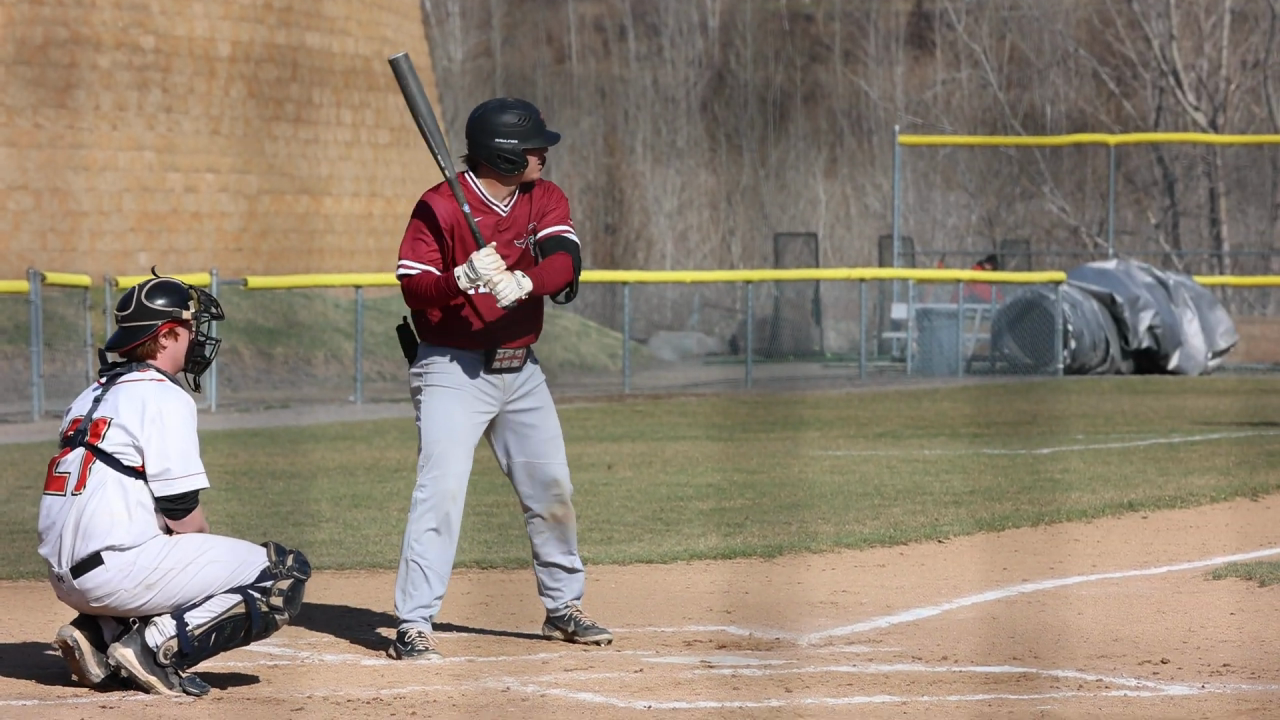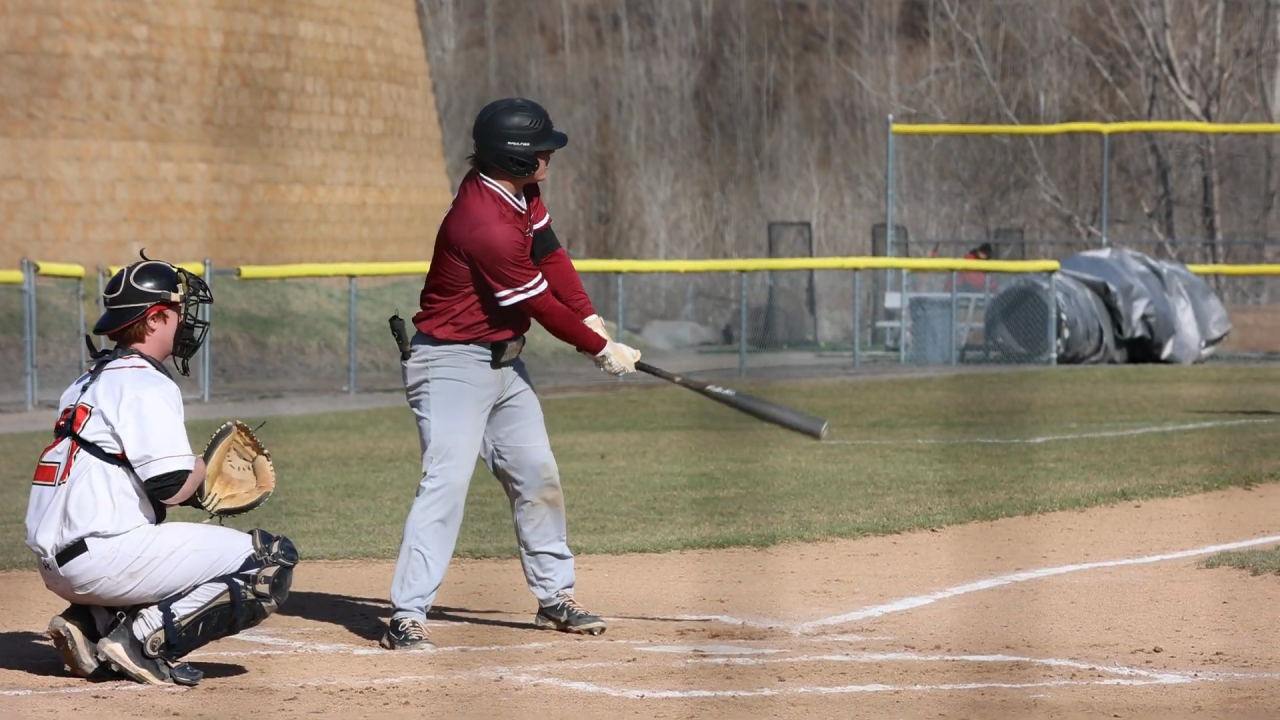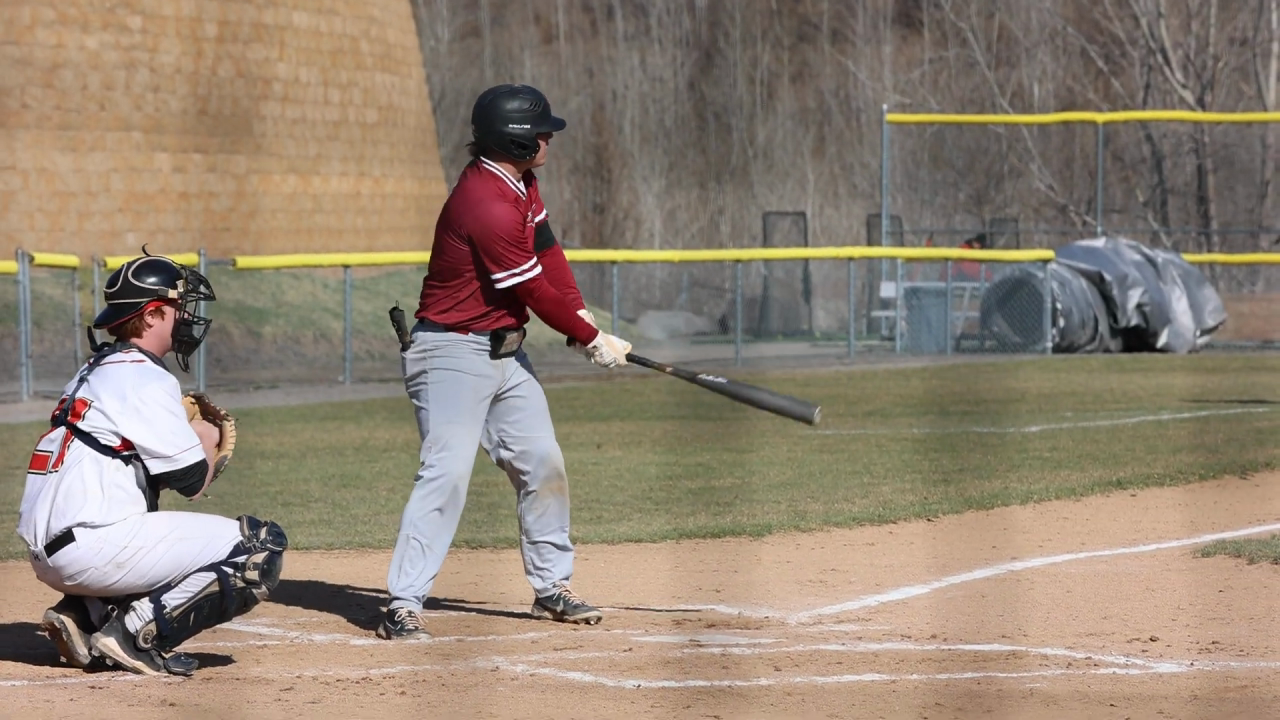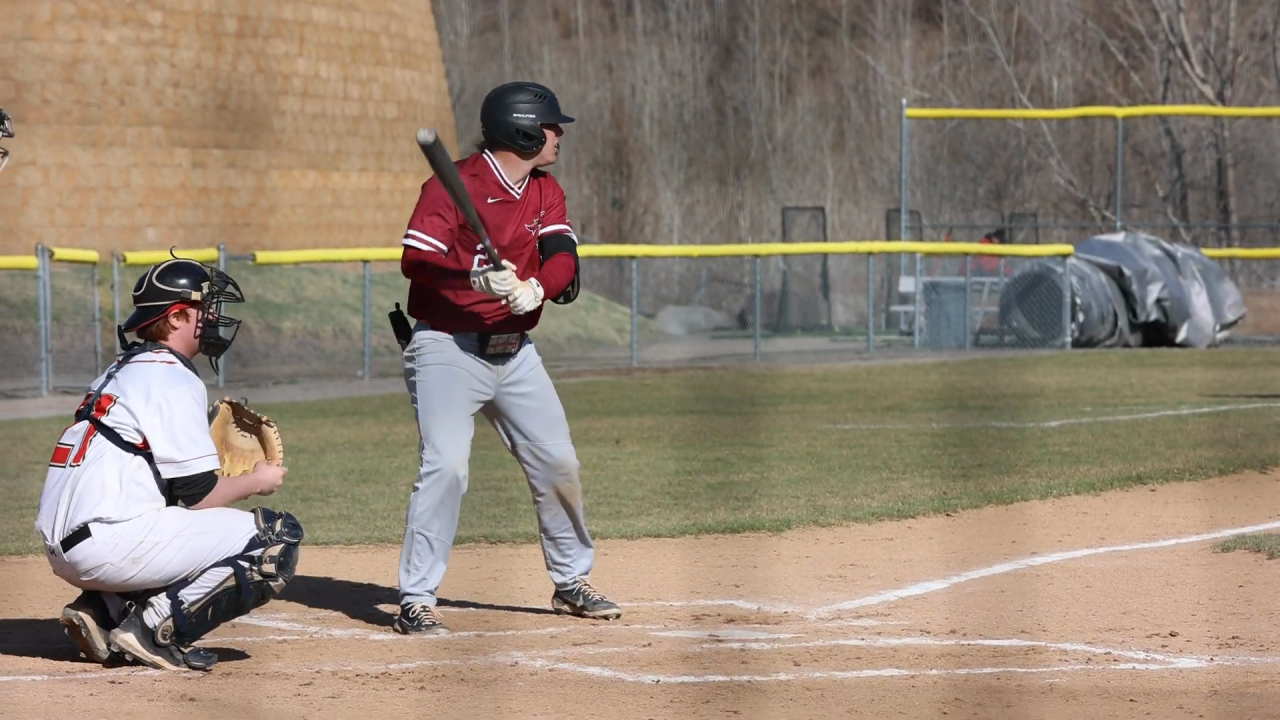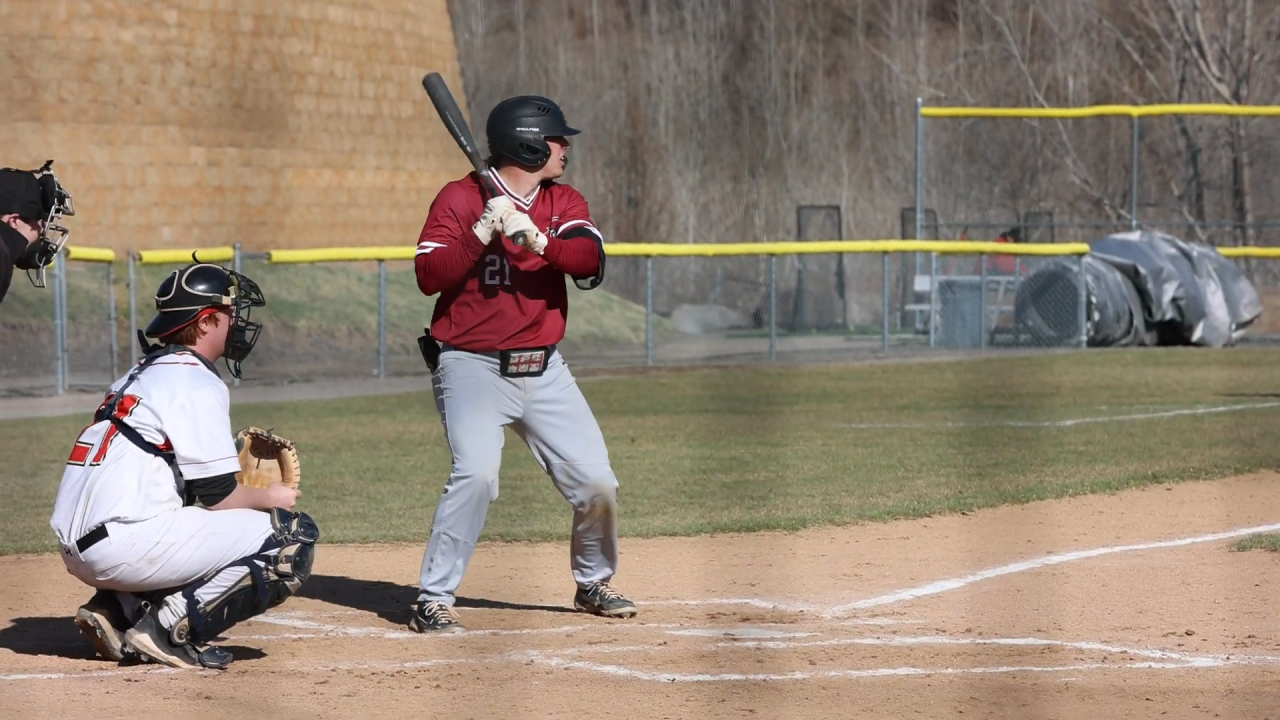
dt=0.4s
person 1, frame 1
left shoulder: (546, 198)
right shoulder: (440, 206)
left elbow: (563, 258)
right elbow: (415, 290)
left wrist: (523, 282)
right wrist: (466, 277)
left hip: (519, 367)
right hip: (453, 368)
left knee: (550, 488)
right knee: (441, 491)
left ankle: (564, 608)
right ankle: (412, 624)
person 1, frame 2
left shoulder: (516, 189)
right shoulder: (487, 226)
left elbow: (550, 254)
right elbow: (540, 304)
left wrist: (588, 321)
right wrist: (602, 348)
left hip: (503, 359)
right hip: (452, 363)
left knee: (537, 476)
right knee: (447, 481)
left ankle: (555, 597)
right ankle: (407, 614)
person 1, frame 3
left shoulder: (516, 182)
right shoulder: (486, 204)
left elbow: (545, 246)
right elbow: (532, 292)
left wrist: (579, 314)
right wrist: (595, 341)
left hip: (505, 348)
right hip: (454, 351)
left knee: (542, 465)
right knee: (446, 473)
left ankle: (553, 588)
right ankle: (404, 604)
person 1, frame 4
left shoulder: (547, 191)
right shoulder: (454, 185)
left elbow: (566, 268)
right elbow: (415, 262)
left wrist: (536, 286)
right wrist: (479, 277)
left hip: (515, 353)
right hip: (447, 349)
left knee: (558, 465)
right knee: (446, 468)
left ankle: (571, 582)
right ankle: (416, 599)
person 1, frame 5
left shoulder: (567, 202)
right shoulder: (460, 197)
left elbow: (590, 264)
right elbow: (429, 278)
left wrist: (535, 238)
right wrist: (483, 230)
left hip: (544, 370)
right hip: (473, 366)
left knee: (596, 482)
right knee: (477, 474)
left ankle: (594, 582)
right ankle: (433, 597)
person 2, frame 1
left shoulder: (94, 393)
right shoulder: (163, 397)
right elbow: (182, 513)
right wrist: (194, 548)
left hip: (66, 575)
right hip: (114, 569)
right knee: (286, 573)
left ankle: (98, 636)
right ankle: (154, 647)
person 2, frame 2
left shoulder: (91, 379)
right shoulder: (145, 383)
right elbow: (173, 487)
left wrist: (188, 469)
right wrist: (201, 470)
left hip: (57, 561)
right hip: (101, 555)
right knee: (273, 561)
left ankle: (91, 625)
right ankle: (144, 639)
person 2, frame 3
left shoulder: (95, 371)
right shoulder: (145, 378)
right elbow: (193, 481)
left wrist: (188, 441)
right wrist: (206, 439)
left hip: (48, 551)
right hip: (90, 545)
right knee: (262, 547)
left ankle: (85, 615)
right ankle: (136, 633)
person 2, frame 4
left shoulder: (122, 370)
right shoulder: (173, 378)
right elbow: (197, 495)
left wrist: (234, 477)
right wrist: (254, 480)
right hip: (106, 542)
right knee: (276, 540)
left ankle: (104, 611)
right ankle: (154, 627)
person 2, frame 5
left shoulder: (142, 373)
right shoulder: (197, 381)
right elbow: (216, 496)
left wrist: (248, 487)
right wrist: (267, 497)
right hip: (123, 541)
right knee: (293, 538)
left ankle: (118, 611)
right ankle: (170, 627)
